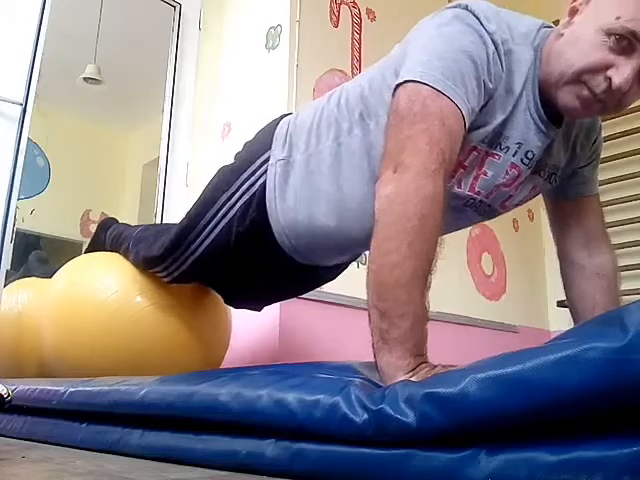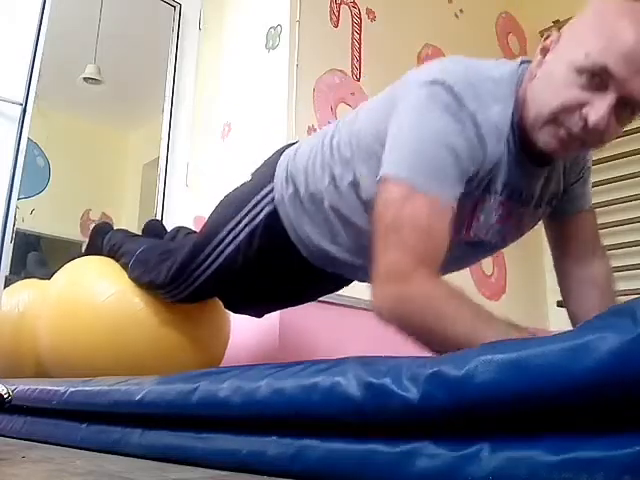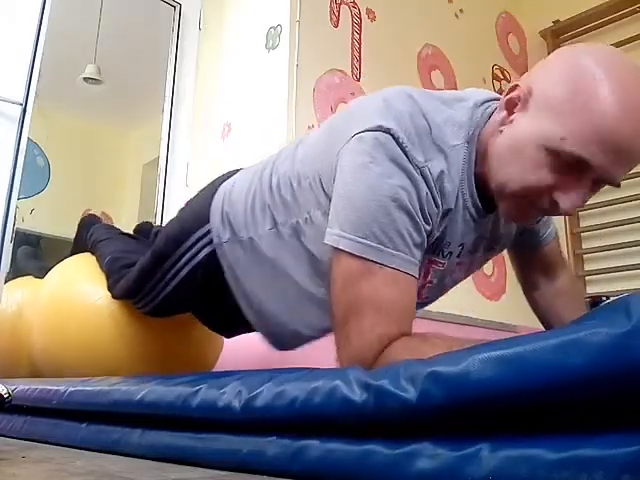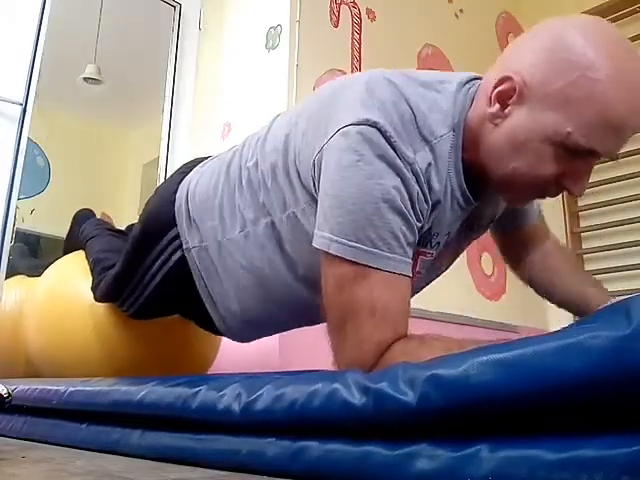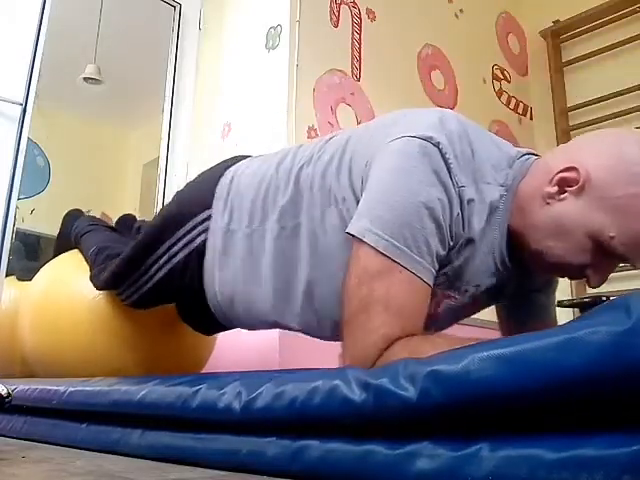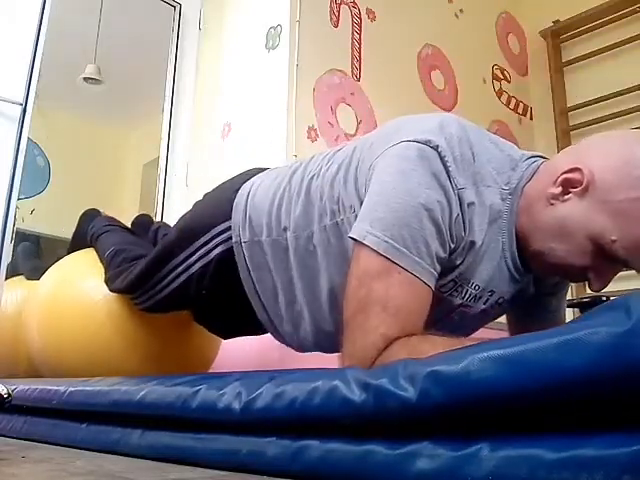
dt=0.4s
person 1, frame 1
left shoulder: (581, 132)
left elbow: (589, 254)
right elbow: (407, 182)
right wrist: (404, 365)
left hip: (329, 246)
right hip: (284, 179)
left knee: (237, 289)
right knee: (174, 261)
left ankle: (130, 240)
right ankle: (116, 238)
person 1, frame 2
left shoulder: (567, 147)
right shoulder: (450, 104)
left elbow: (584, 262)
right elbow: (401, 290)
left hip: (337, 259)
right hip: (291, 208)
left knee: (239, 299)
right knee: (170, 277)
left ankle: (170, 236)
right ankle: (113, 241)
person 1, frame 3
left shoulder: (527, 165)
right shoulder: (396, 148)
left elbow: (547, 275)
right elbow: (369, 358)
right hip: (229, 238)
left knee: (211, 317)
right knee: (137, 289)
left ankle: (147, 239)
right ankle: (98, 235)
person 1, frame 4
left shoulder: (509, 148)
right shoulder: (380, 137)
left elbow: (532, 248)
right elbow: (367, 362)
right hip: (197, 228)
left knee: (203, 322)
right knee: (124, 294)
left ankle: (109, 234)
right ankle: (90, 233)
person 1, frame 5
left shoulder: (534, 240)
right shoulder: (434, 159)
right elbow: (370, 360)
right hip: (222, 219)
left knee: (193, 316)
right knee: (123, 279)
left ankle: (131, 233)
right ankle: (84, 232)
person 1, frame 6
left shoulder: (545, 256)
right shoulder: (436, 165)
right elbow: (368, 360)
right hip: (244, 229)
left knee: (200, 315)
right knee: (138, 280)
left ankle: (151, 235)
right ankle: (101, 231)
